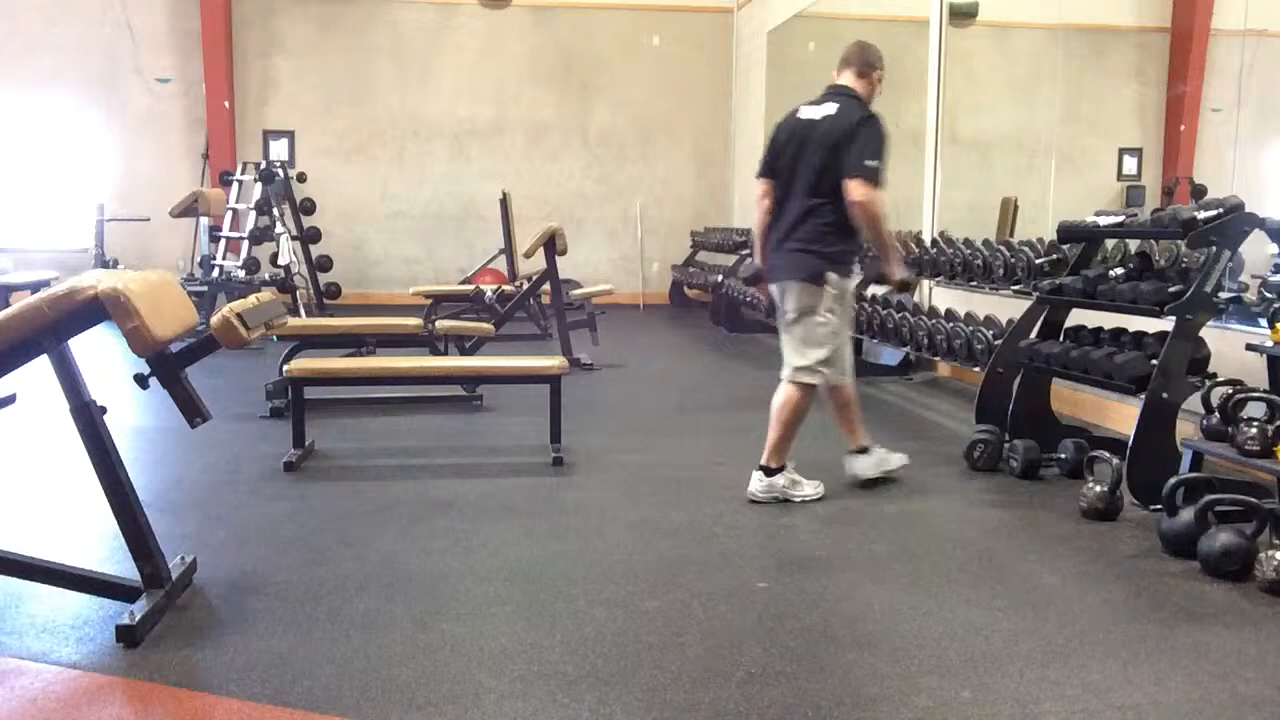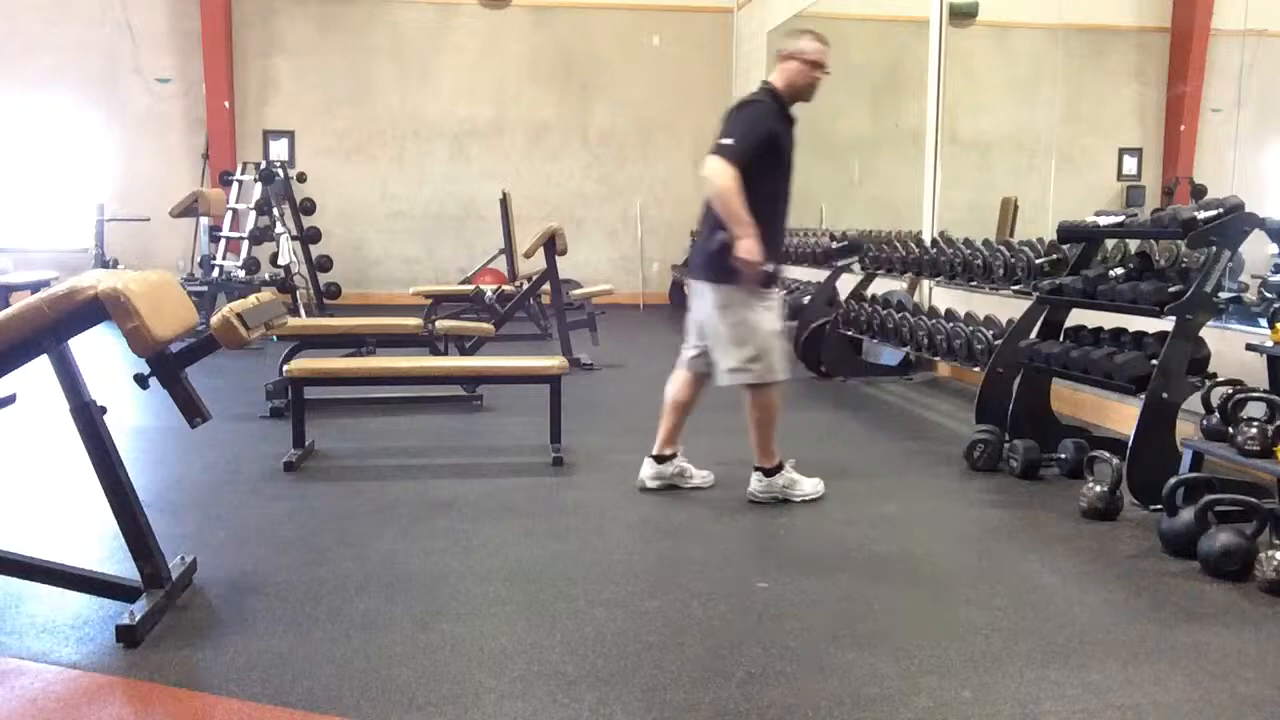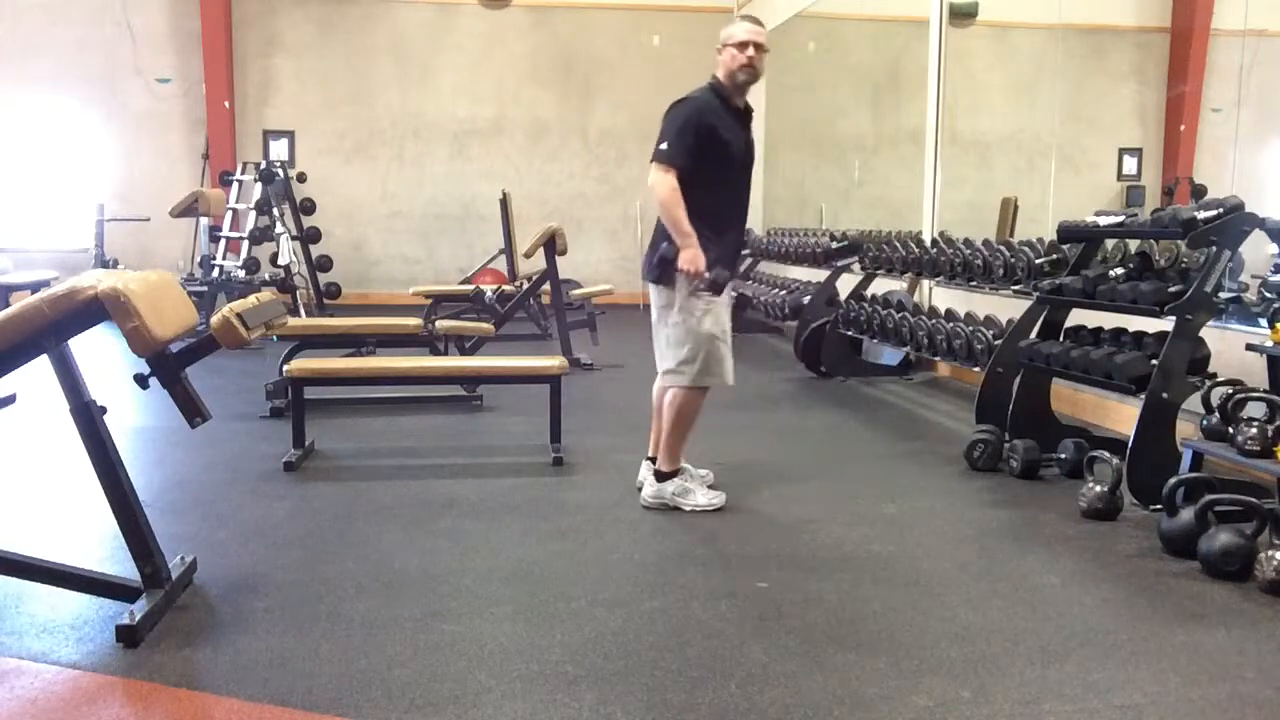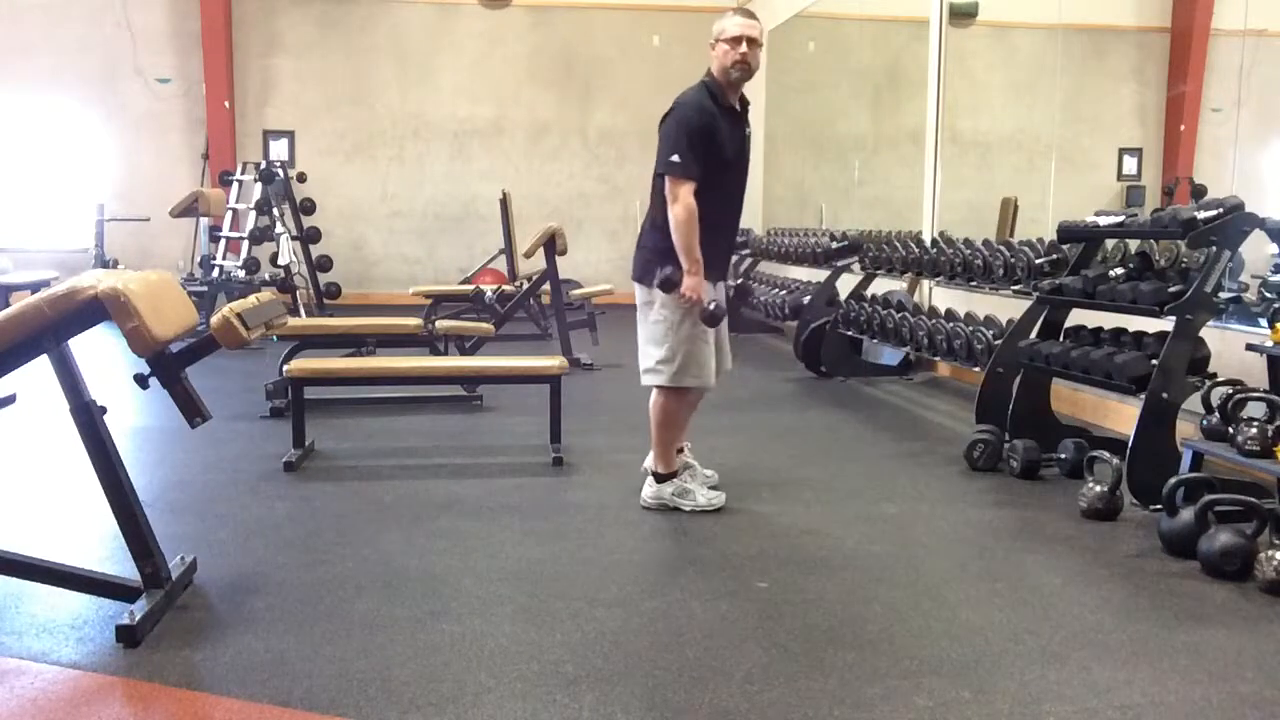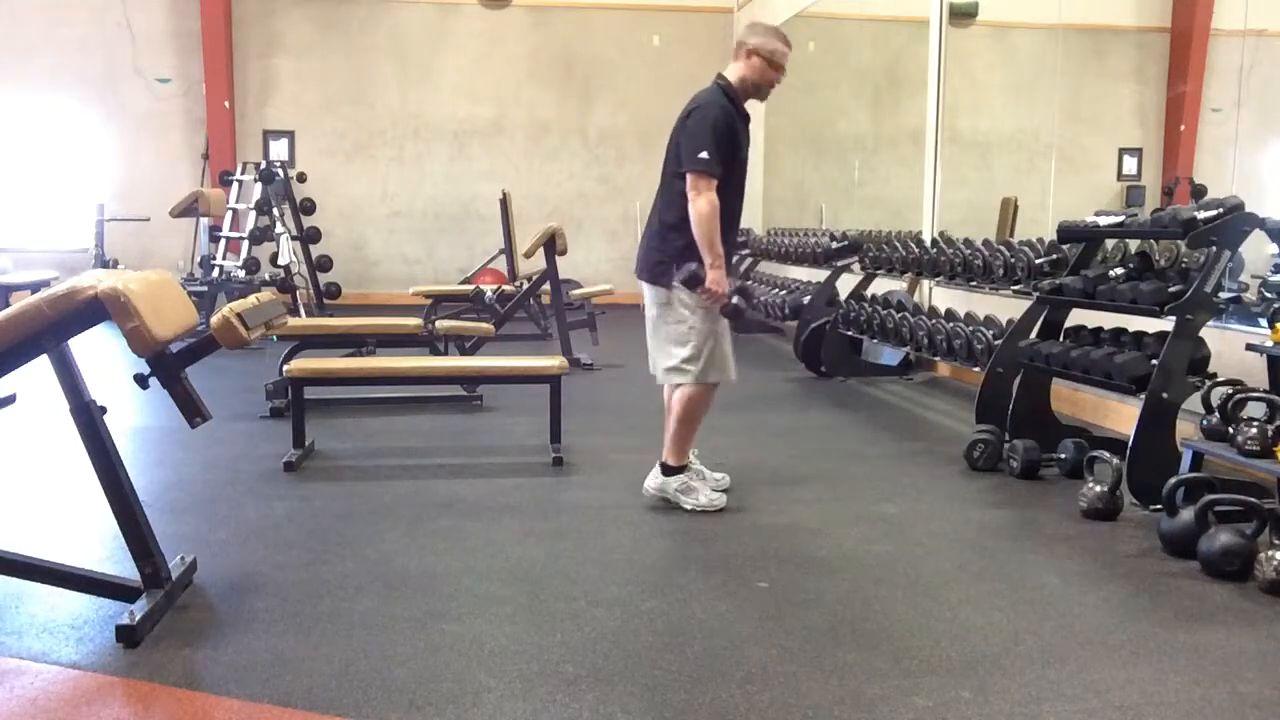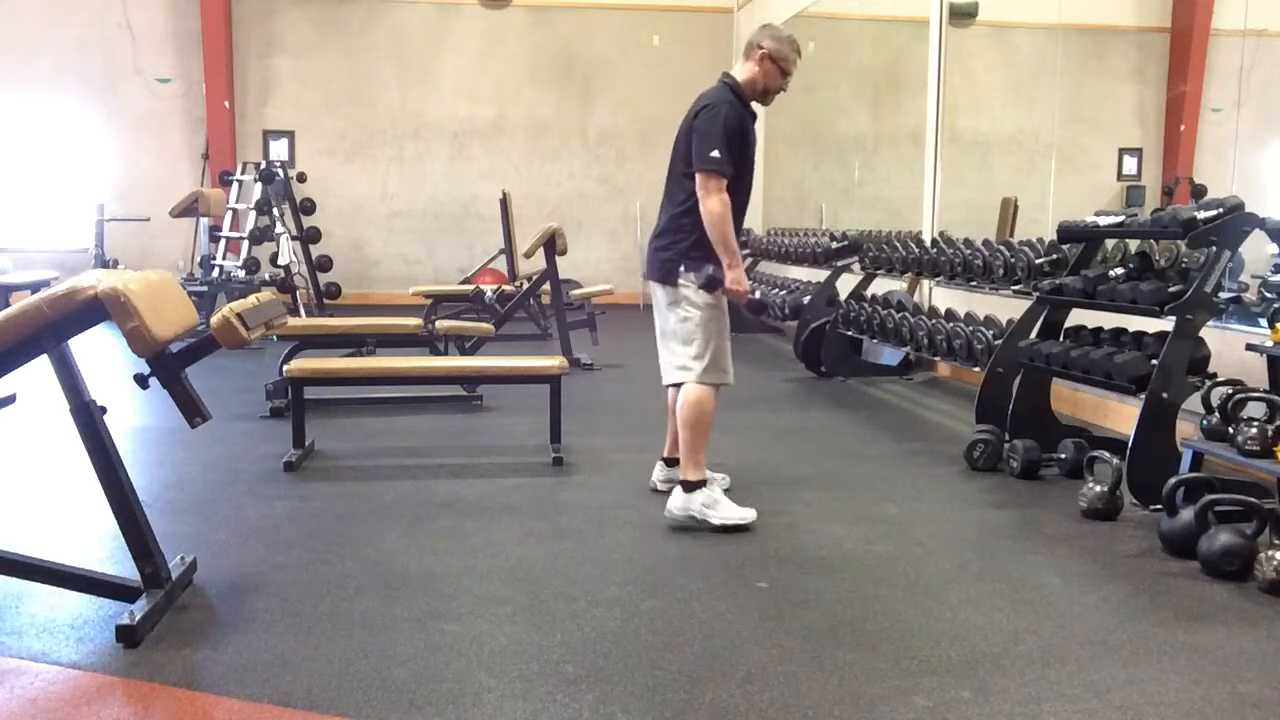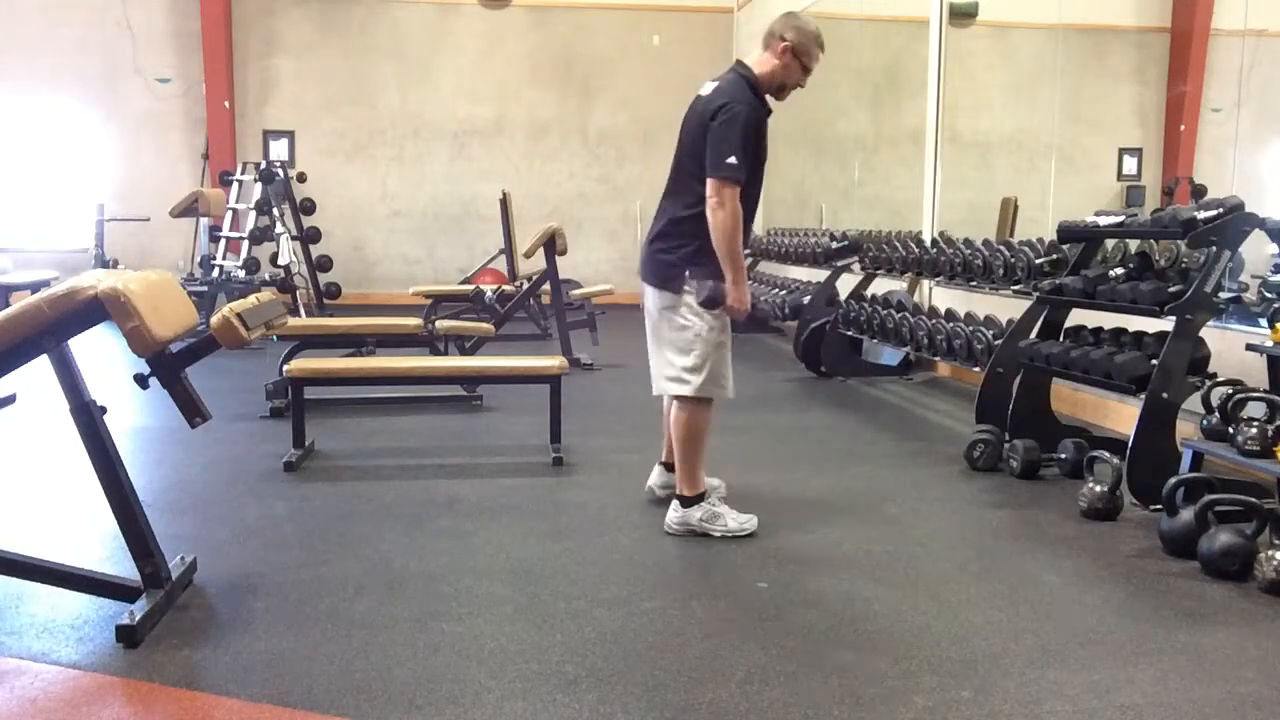
dt=0.4s
person 1, frame 1
left shoulder: (793, 119)
right shoulder: (862, 122)
left elbow: (764, 195)
right elbow: (860, 197)
left wrist: (761, 259)
right wrist: (890, 257)
left hip: (783, 261)
right hip: (821, 265)
left knee: (831, 364)
right knee: (805, 372)
left ankle: (862, 453)
right ankle: (770, 473)
person 1, frame 2
left shoulder: (766, 113)
right shoulder: (760, 112)
right elbow: (717, 170)
right wrist: (746, 236)
left hip: (714, 262)
right hip: (737, 266)
left knee: (697, 363)
right knee: (759, 370)
left ankle: (662, 460)
right ankle: (769, 474)
person 1, frame 3
left shoulder: (740, 116)
right shoulder: (696, 109)
right elbow: (661, 179)
right wrist: (687, 245)
left hip: (711, 265)
right hip: (689, 267)
left knee: (676, 368)
right knee: (697, 373)
left ankle: (657, 461)
right ankle: (666, 477)
person 1, frame 4
left shoulder: (738, 111)
right shoulder: (692, 111)
right elbow: (678, 196)
right wrist: (690, 271)
left hip: (708, 268)
right hip: (675, 269)
left knee: (702, 371)
right knee: (676, 374)
left ankle: (672, 453)
right ankle: (663, 479)
person 1, frame 5
left shoulder: (732, 112)
right shoulder: (711, 110)
right elbow: (700, 194)
left wrist: (714, 264)
right wrist: (715, 266)
left hip: (685, 262)
right hip: (682, 265)
left knee: (689, 371)
right knee: (701, 371)
left ankle: (679, 461)
right ankle: (669, 472)
person 1, frame 6
left shoulder: (730, 108)
right shoulder: (721, 109)
right elbow: (711, 193)
left wrist: (725, 262)
right wrist: (733, 265)
left hip: (682, 260)
right hip: (690, 263)
left knee: (687, 369)
right knee: (702, 372)
left ankle: (673, 464)
right ankle: (692, 489)
person 1, frame 7
left shoulder: (725, 90)
right shoulder: (739, 107)
right elbow: (721, 200)
right wrist: (736, 281)
left hip: (672, 258)
right hip: (690, 267)
left knee: (684, 378)
right knee: (696, 384)
left ankle: (671, 469)
right ankle: (689, 503)
